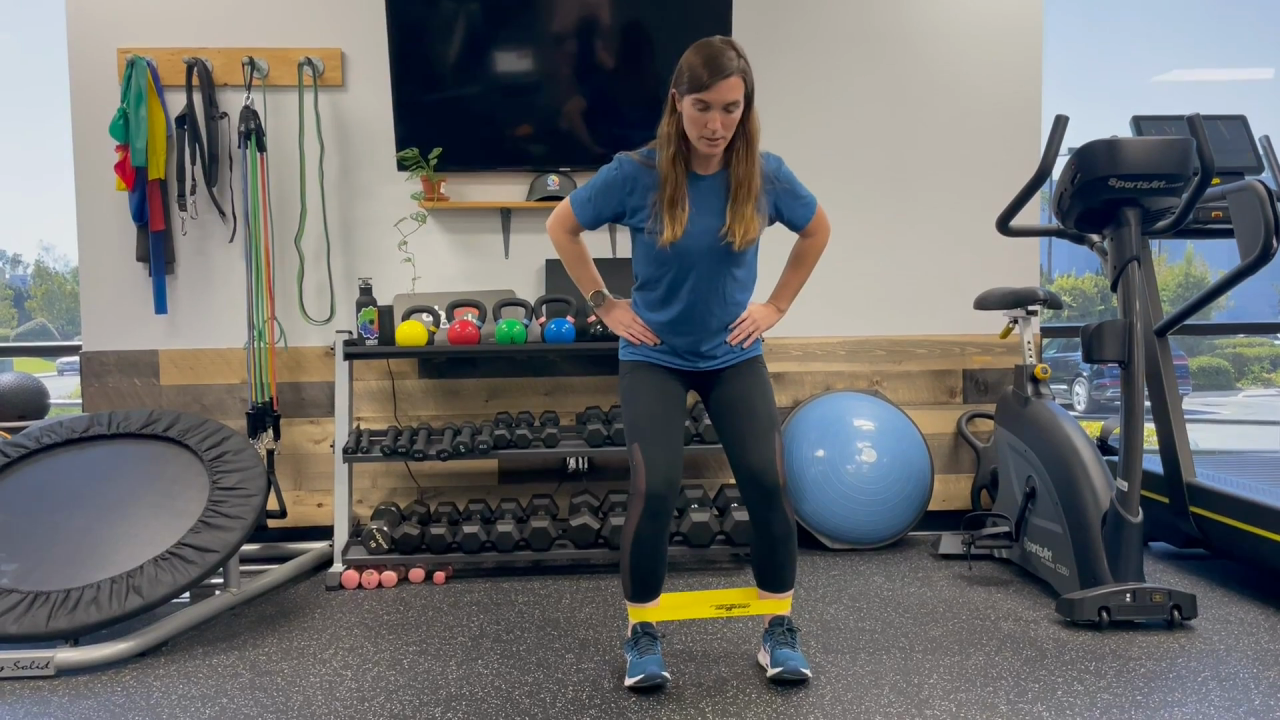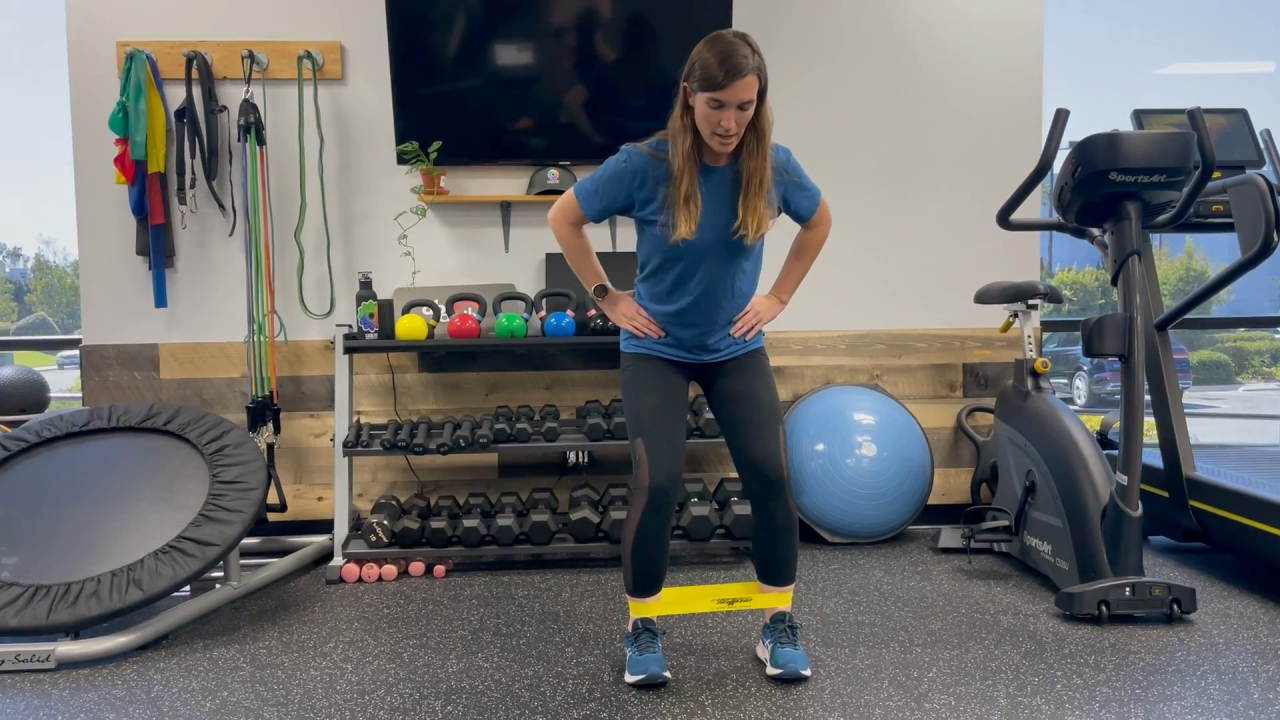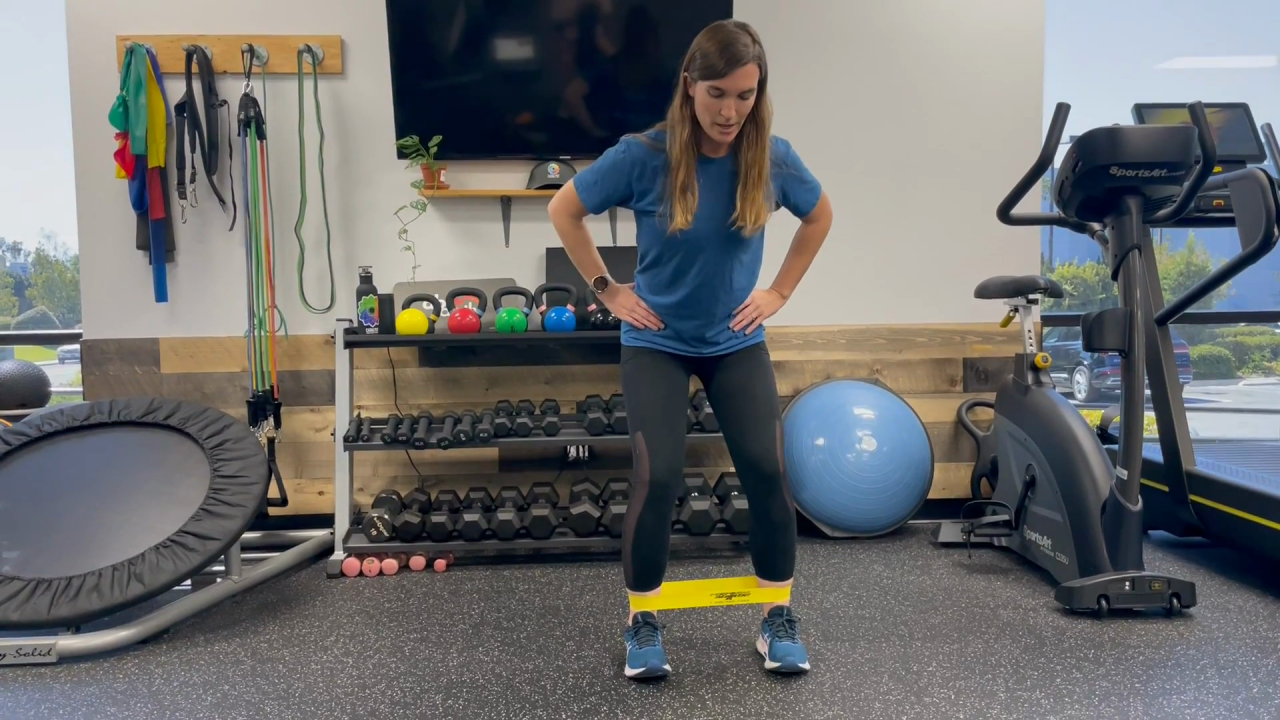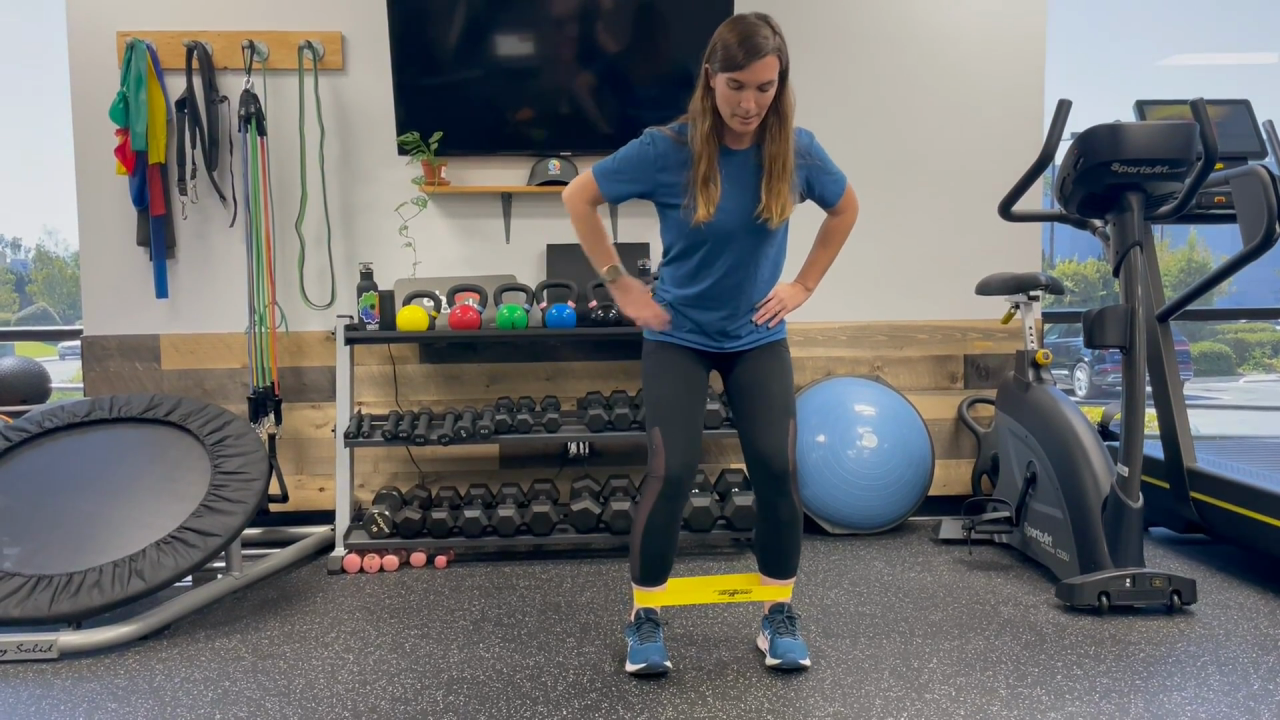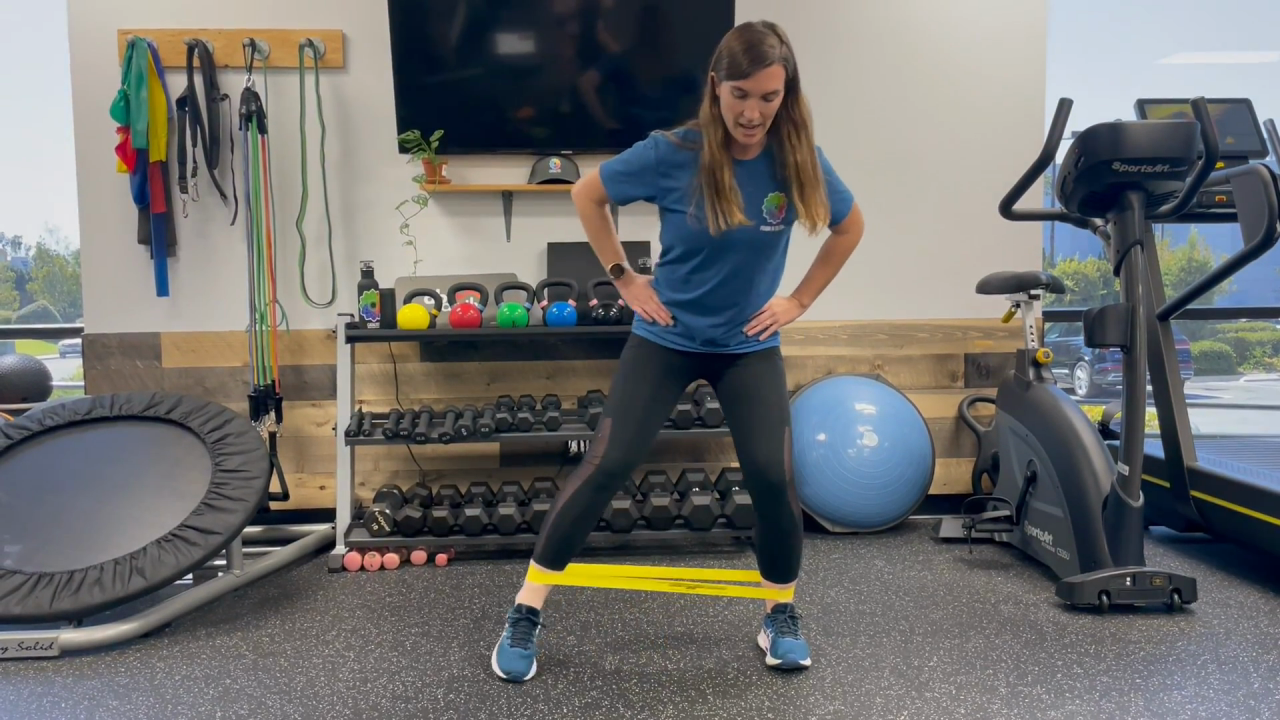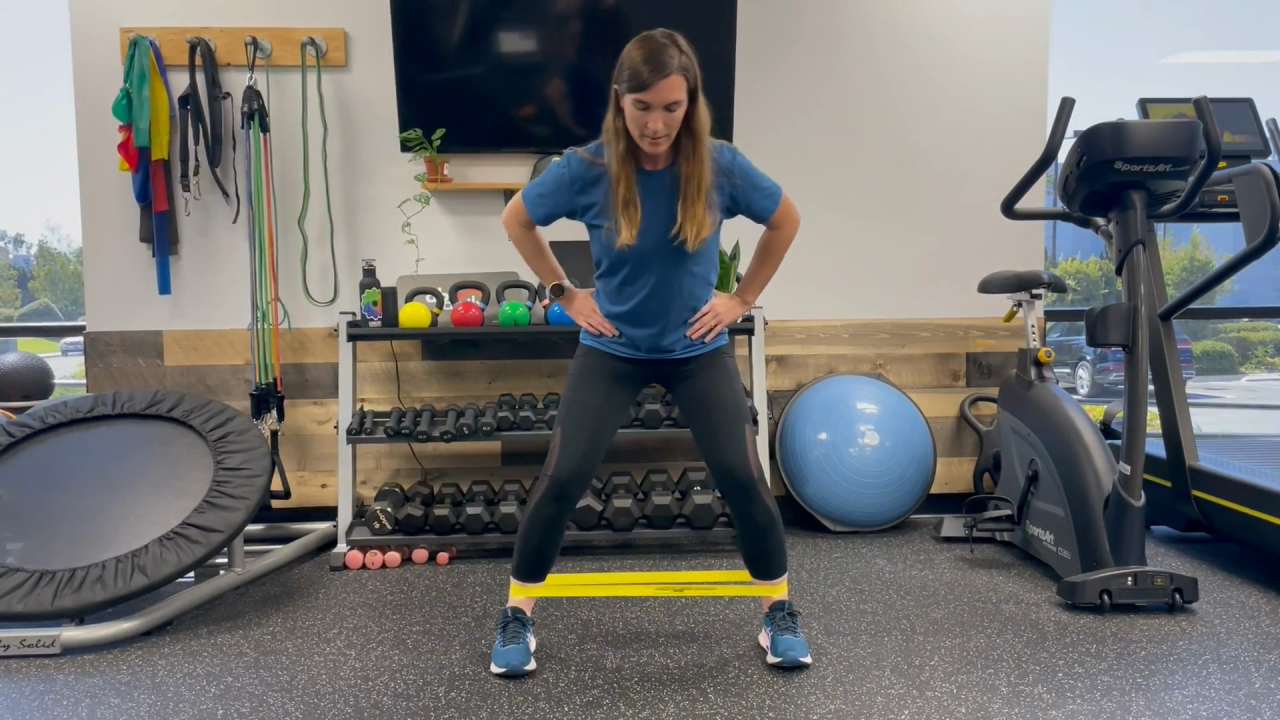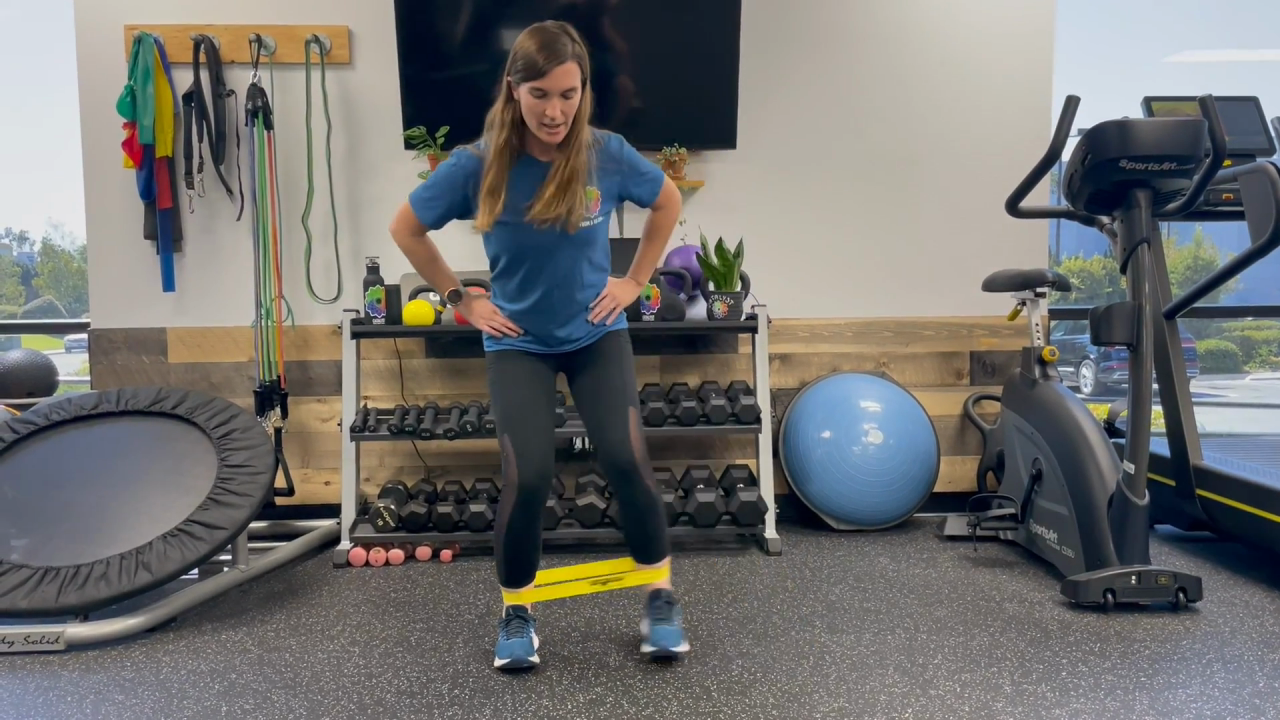
dt=0.7s
person 1, frame 1
left shoulder: (765, 175)
right shoulder: (636, 174)
left elbow: (817, 231)
right elbow: (561, 226)
left wrist: (777, 306)
right wrist: (604, 304)
left hip: (734, 355)
right hip: (654, 356)
left knee: (766, 483)
right knee: (655, 489)
left ankle: (779, 629)
right ankle: (642, 632)
person 1, frame 2
left shoulder: (772, 166)
right shoulder: (643, 165)
left elbow: (818, 221)
right elbow: (563, 218)
left wrist: (778, 296)
right wrist: (606, 297)
left hip: (737, 347)
right hip: (657, 348)
left knee: (771, 476)
right knee: (658, 483)
left ankle: (779, 625)
right ankle: (642, 628)
person 1, frame 3
left shoulder: (772, 158)
right shoulder: (643, 156)
left elbow: (820, 216)
right elbow: (563, 210)
left wrist: (779, 291)
right wrist: (607, 289)
left hip: (737, 341)
right hip: (657, 341)
left knee: (767, 472)
right knee: (658, 478)
left ankle: (778, 618)
right ankle: (642, 622)
person 1, frame 4
left shoulder: (797, 151)
right shoulder: (666, 149)
left elbow: (845, 208)
right elbow: (578, 196)
left wrist: (804, 284)
right wrist: (618, 282)
left hip: (758, 336)
right hip: (677, 335)
left knee: (776, 470)
right knee: (672, 473)
left ankle: (779, 615)
right ankle: (646, 616)
person 1, frame 5
left shoulder: (801, 164)
right shoulder: (672, 154)
left elbow: (850, 227)
right elbow: (587, 195)
left wrist: (799, 299)
right wrist: (623, 278)
left hip: (749, 346)
right hip: (664, 338)
left knee: (772, 478)
right knee: (607, 465)
left ankle: (781, 615)
right ankle: (526, 608)
person 1, frame 6
left shoulder: (719, 165)
right shoulder: (585, 170)
left elbow: (786, 220)
right elbow: (516, 221)
left wrist: (742, 298)
right wrist: (564, 293)
left hip: (697, 347)
right hip: (611, 347)
left knee: (742, 476)
right knee: (564, 477)
left ankle: (779, 611)
right ankle: (517, 613)
person 1, frame 7
left shoulder: (606, 154)
right shoulder: (479, 166)
left elbow: (668, 202)
right elbow: (407, 227)
left wrist: (635, 281)
right wrist: (460, 298)
left hip: (597, 334)
right hip: (517, 343)
left knee: (626, 462)
right knee: (529, 479)
left ankle: (660, 593)
right ankle: (516, 611)
